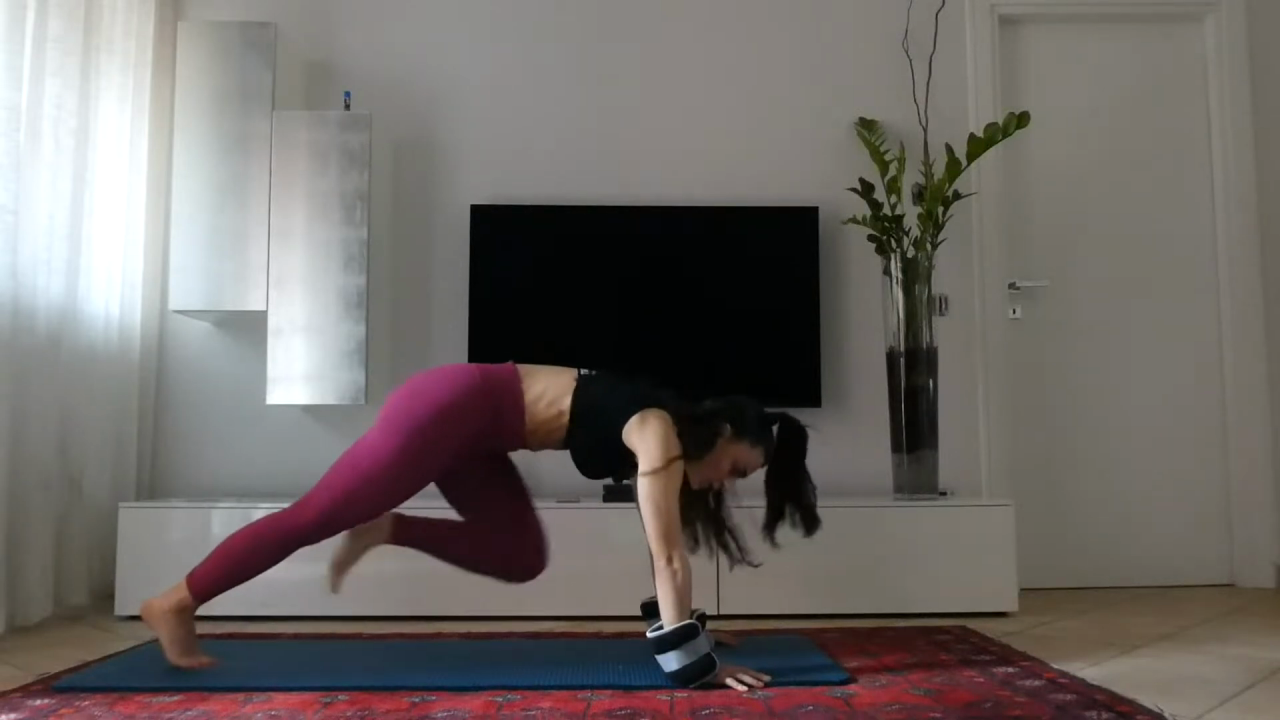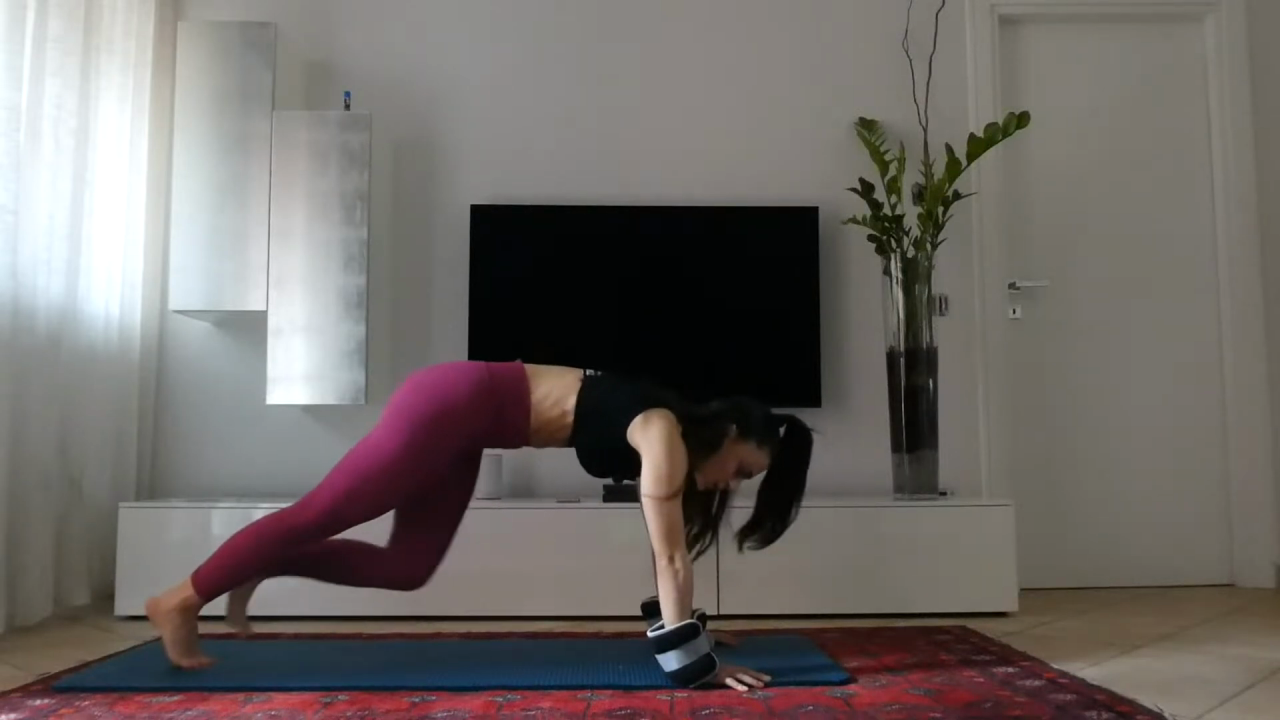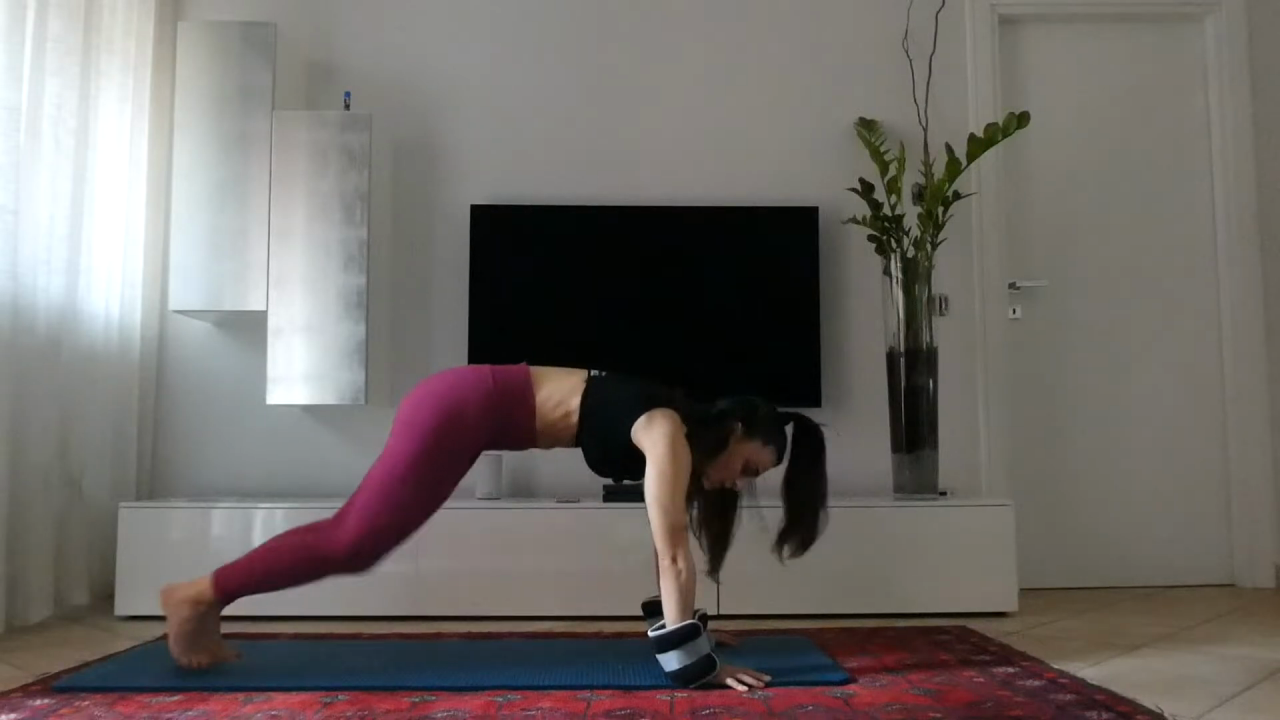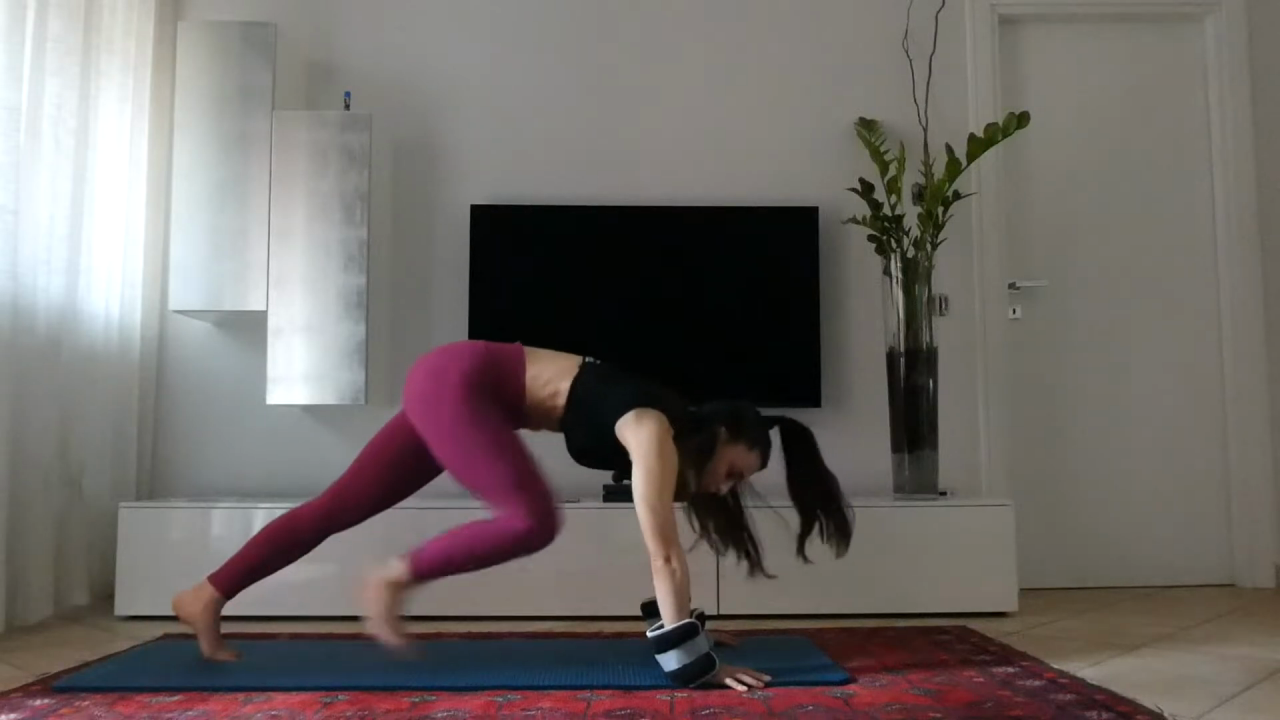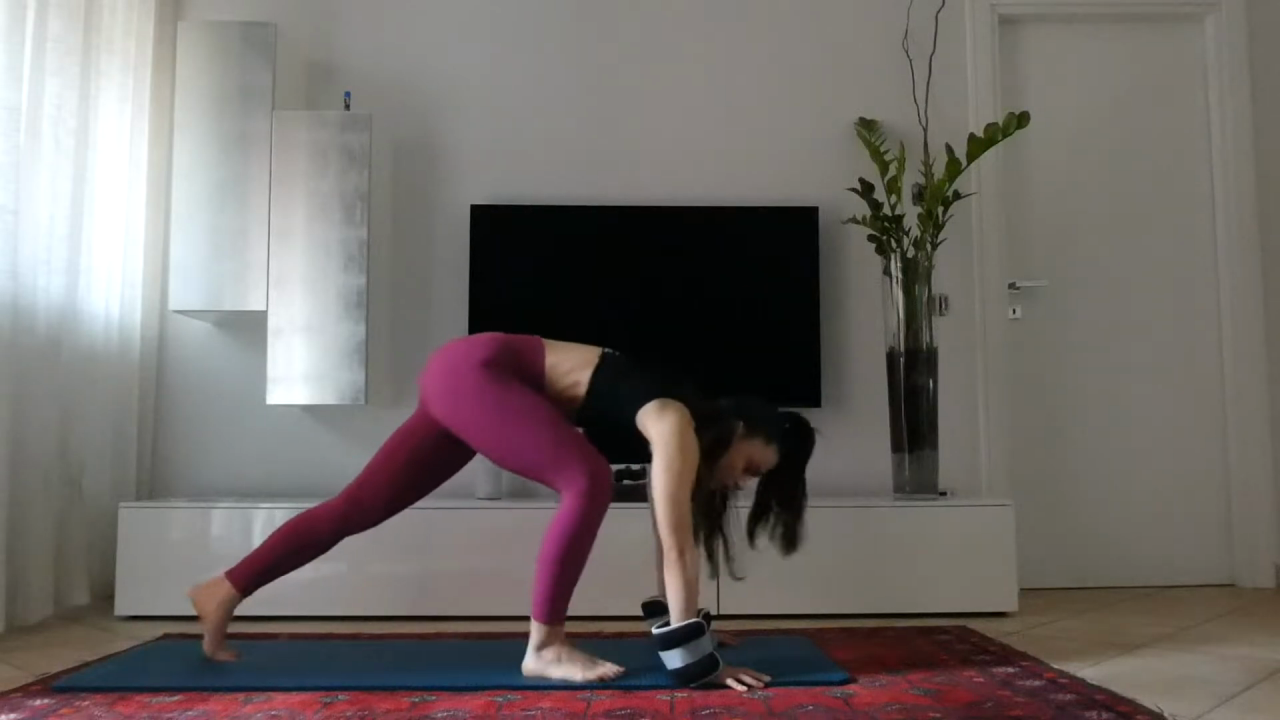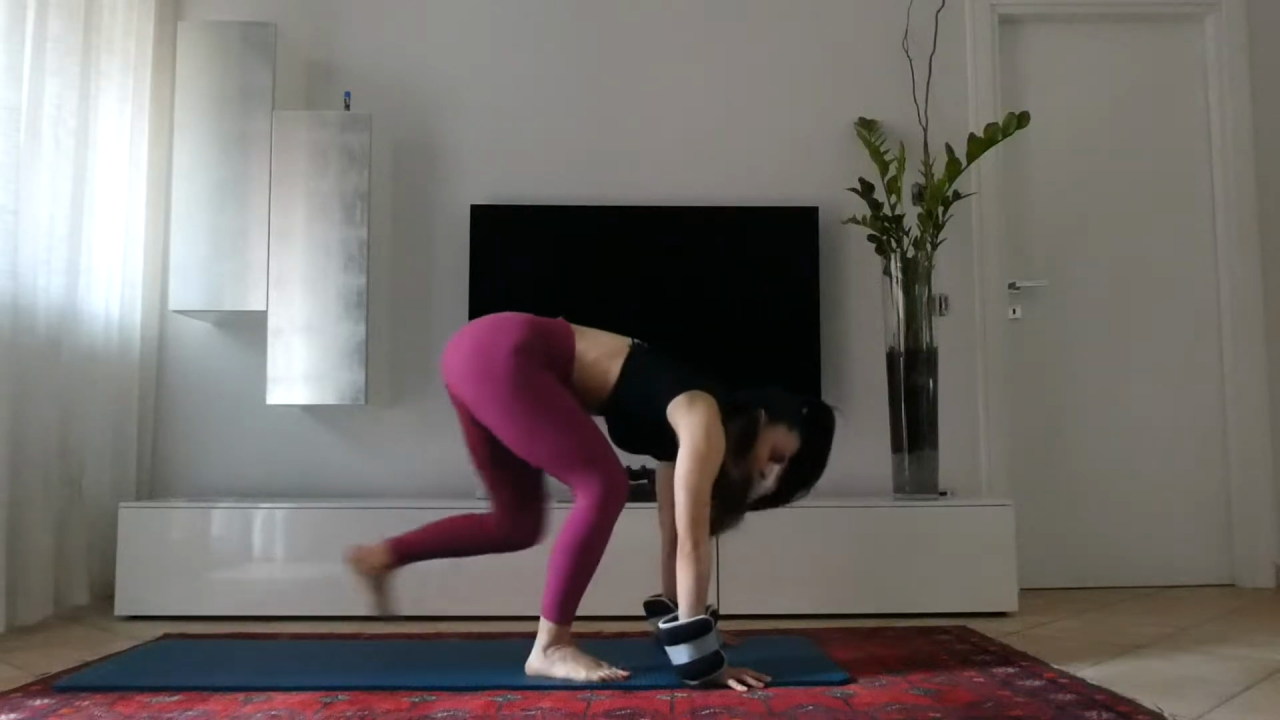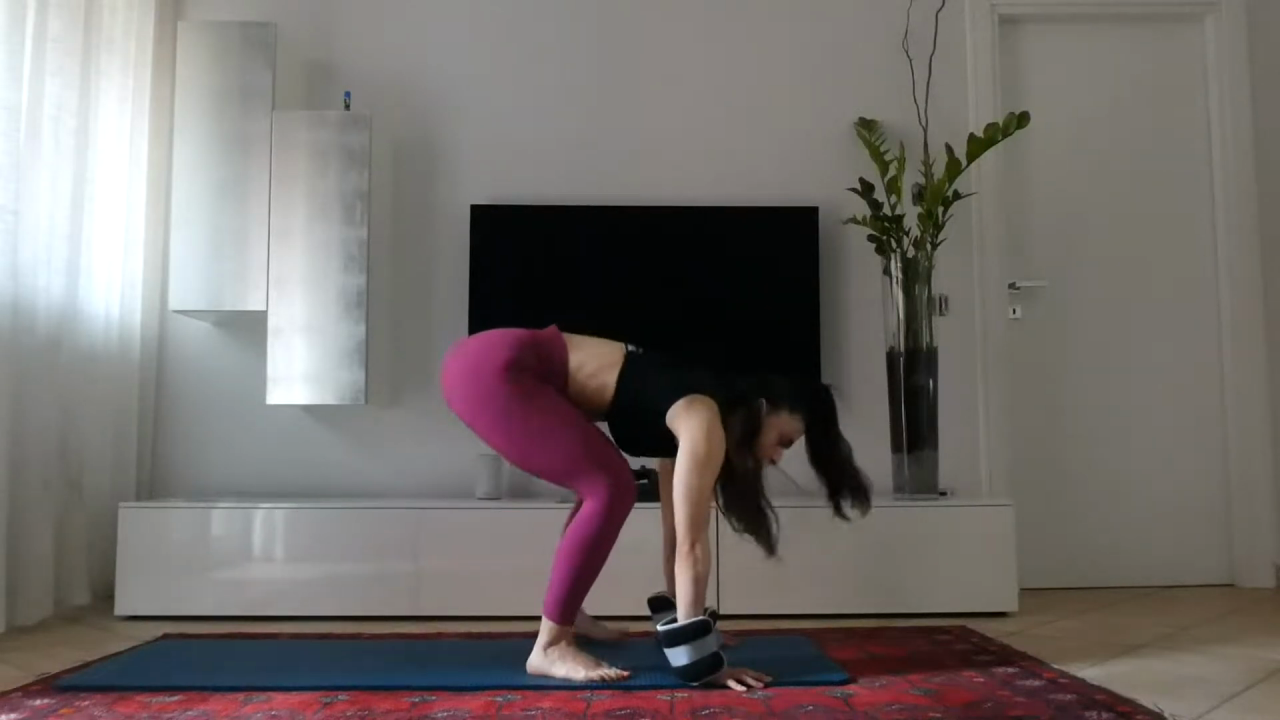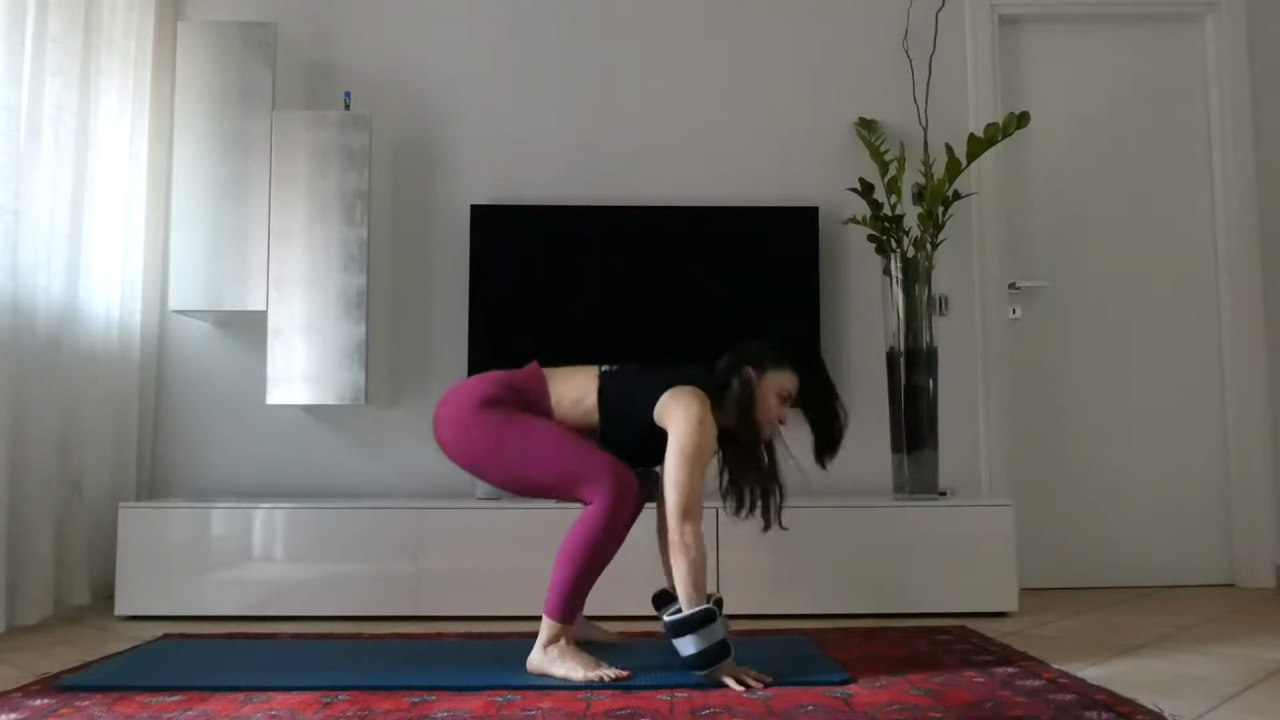
dt=0.2s
person 1, frame 1
left shoulder: (667, 436)
right shoulder: (660, 433)
left elbow: (668, 553)
right elbow: (666, 557)
left wrist: (688, 637)
right wrist: (691, 658)
left hip: (464, 418)
right hip: (451, 407)
left knee: (523, 556)
right knee: (317, 514)
left ankle: (387, 528)
right ankle: (175, 604)
person 1, frame 2
left shoulder: (674, 438)
right shoulder: (667, 433)
left elbow: (671, 554)
right elbow: (669, 558)
left wrist: (689, 639)
right wrist: (693, 660)
left hip: (465, 416)
right hip: (455, 403)
left knee: (407, 568)
right knee: (319, 514)
left ankle: (261, 563)
right ankle: (179, 602)
person 1, frame 3
left shoulder: (679, 439)
right shoulder: (671, 436)
left elbow: (672, 556)
right elbow: (670, 557)
left wrist: (687, 642)
right wrist: (693, 662)
left hip: (470, 409)
right hip: (463, 407)
left knee: (355, 531)
right knee: (352, 538)
left ankle: (209, 603)
right ankle: (193, 597)
person 1, frame 4
left shoulder: (677, 441)
right shoulder: (657, 436)
left elbow: (668, 557)
right elbow: (663, 557)
left wrist: (689, 641)
right wrist: (694, 659)
left hip: (459, 382)
right hip: (452, 377)
left knee: (341, 506)
right knee: (532, 520)
left ankle: (205, 598)
right ankle: (393, 578)
person 1, frame 5
left shoulder: (676, 435)
right shoulder: (678, 429)
left elbow: (676, 544)
right elbow: (675, 551)
left wrist: (687, 642)
right wrist: (697, 661)
left hip: (471, 375)
right hip: (473, 368)
left knee: (354, 509)
right knee: (588, 483)
left ankle: (223, 592)
right ankle: (543, 648)
person 1, frame 6
left shoulder: (678, 424)
right shoulder: (706, 422)
left elbow: (675, 539)
right elbow: (690, 545)
left wrist: (678, 631)
right wrist: (699, 656)
left hip: (489, 354)
right hip: (497, 355)
left knee: (519, 525)
right knee: (600, 487)
left ankle: (382, 557)
right ankle: (549, 647)
person 1, frame 7
left shoulder: (691, 423)
right shoulder: (703, 422)
left elbow: (676, 535)
right elbow: (691, 543)
left wrist: (681, 622)
left hip: (512, 366)
right hip: (490, 365)
left knee: (604, 486)
right knee: (609, 489)
left ankle: (563, 612)
right ankle: (550, 646)
person 1, frame 8
left shoulder: (711, 415)
right shoulder: (695, 410)
left elbow: (675, 525)
right elbow: (682, 532)
left wrist: (684, 608)
right wrist: (706, 649)
left hip: (504, 408)
right hip: (474, 412)
left knee: (626, 487)
right knee: (613, 490)
left ankle: (566, 617)
right ankle: (550, 647)
